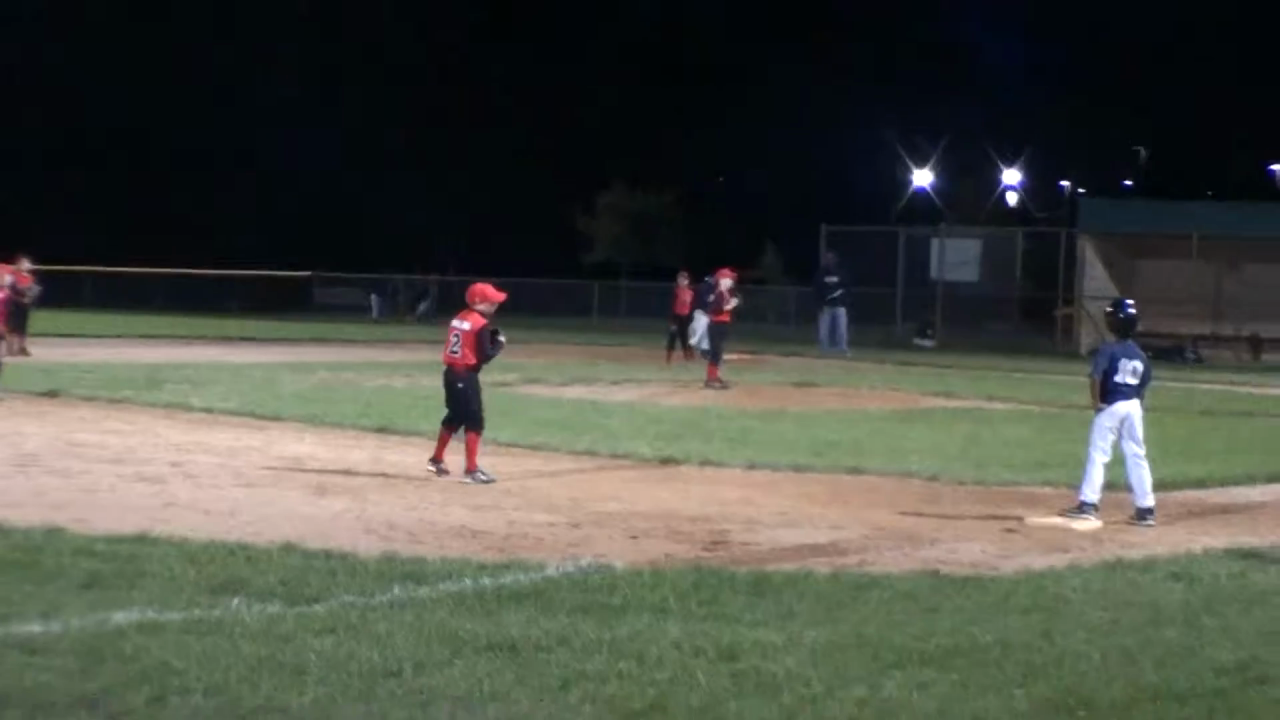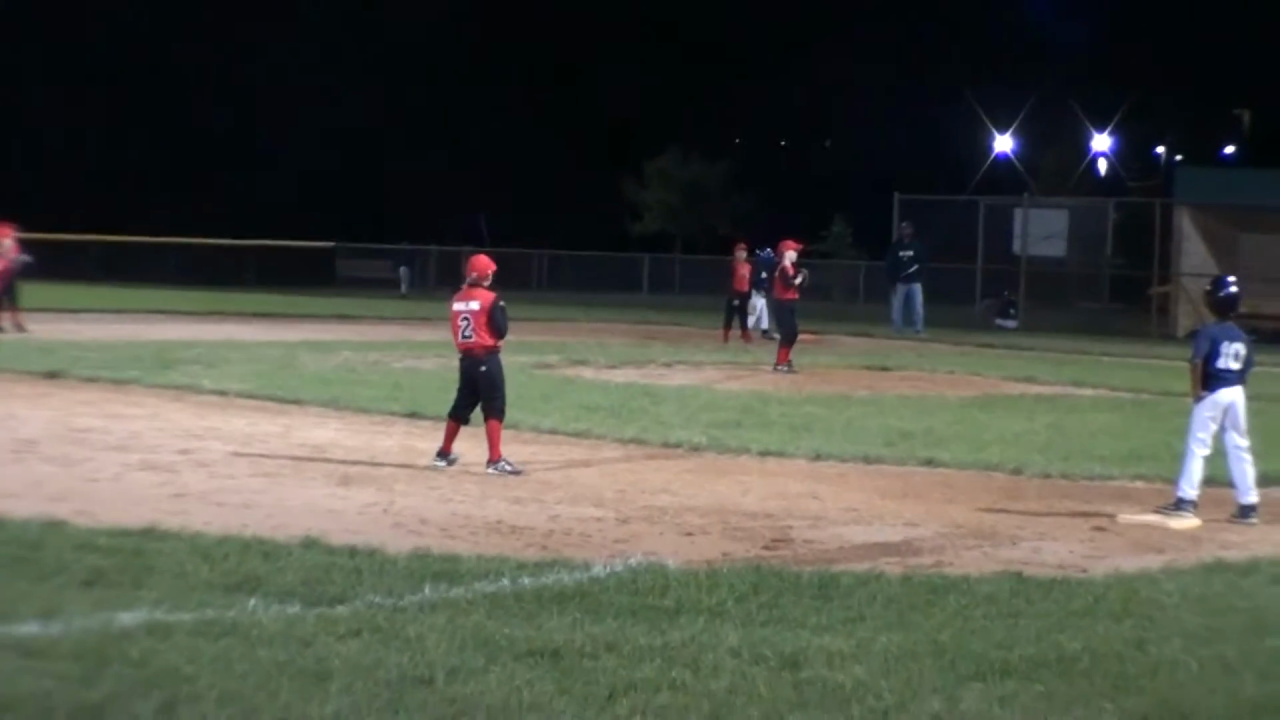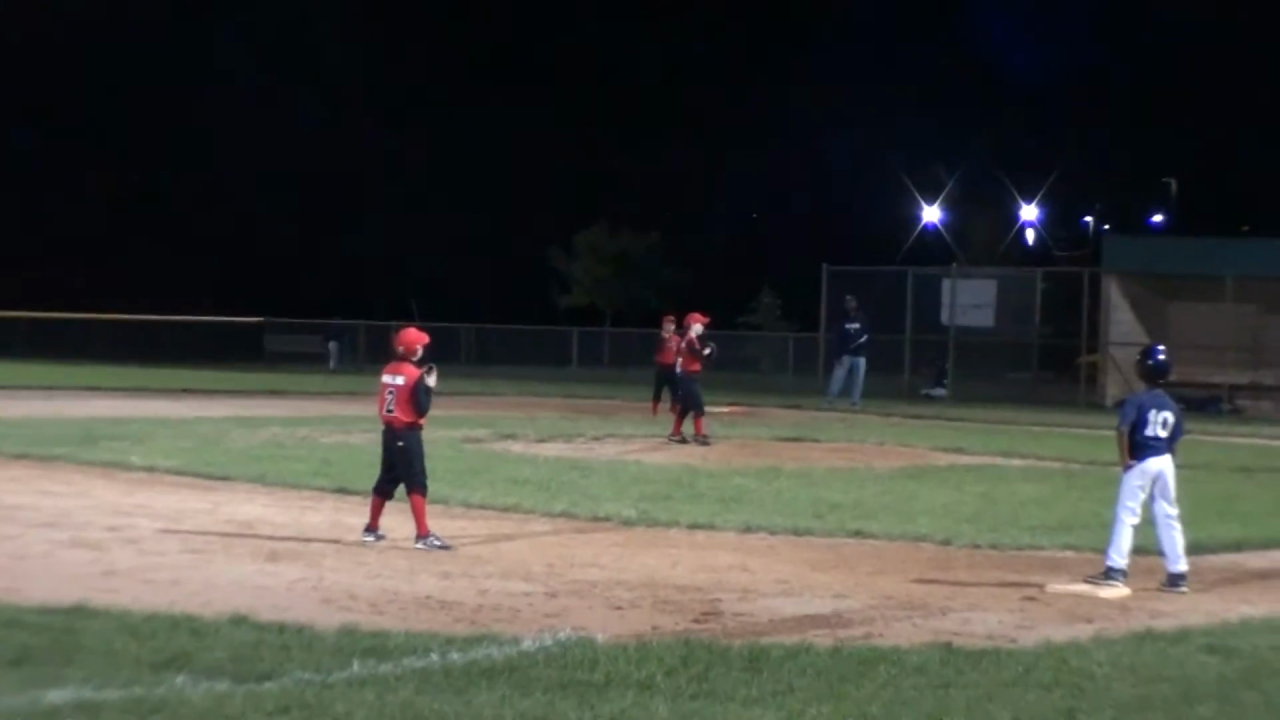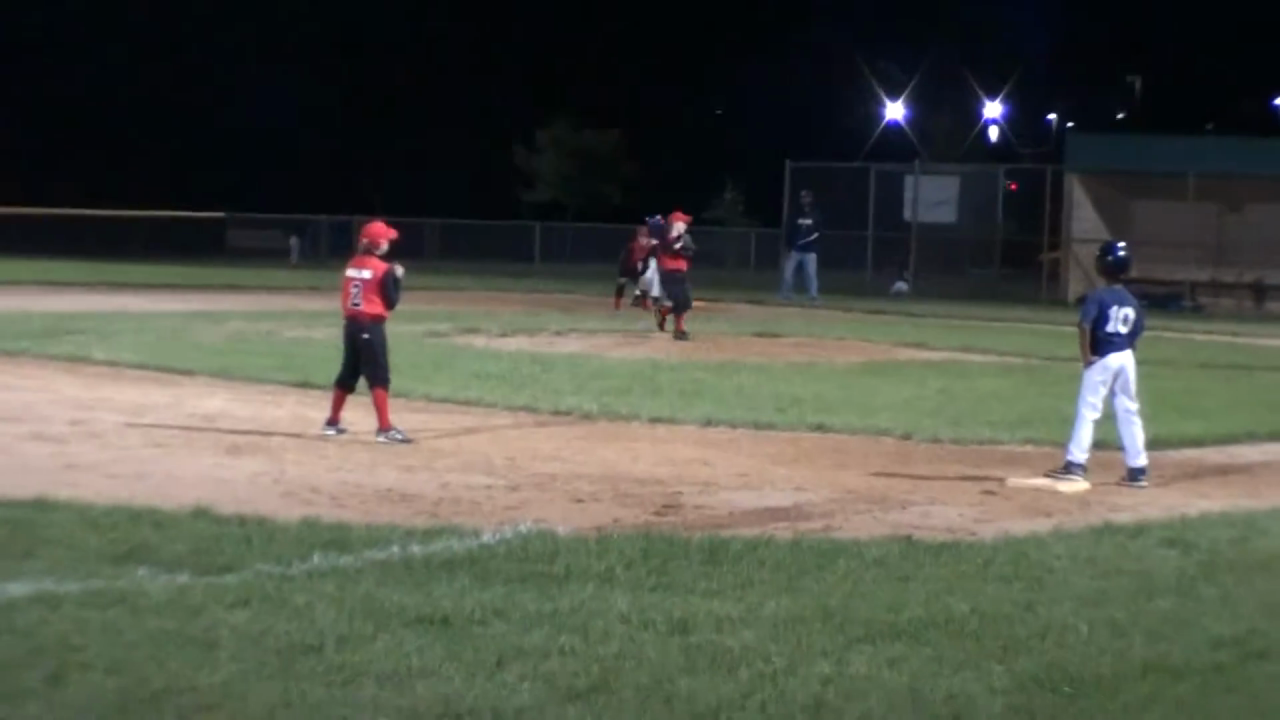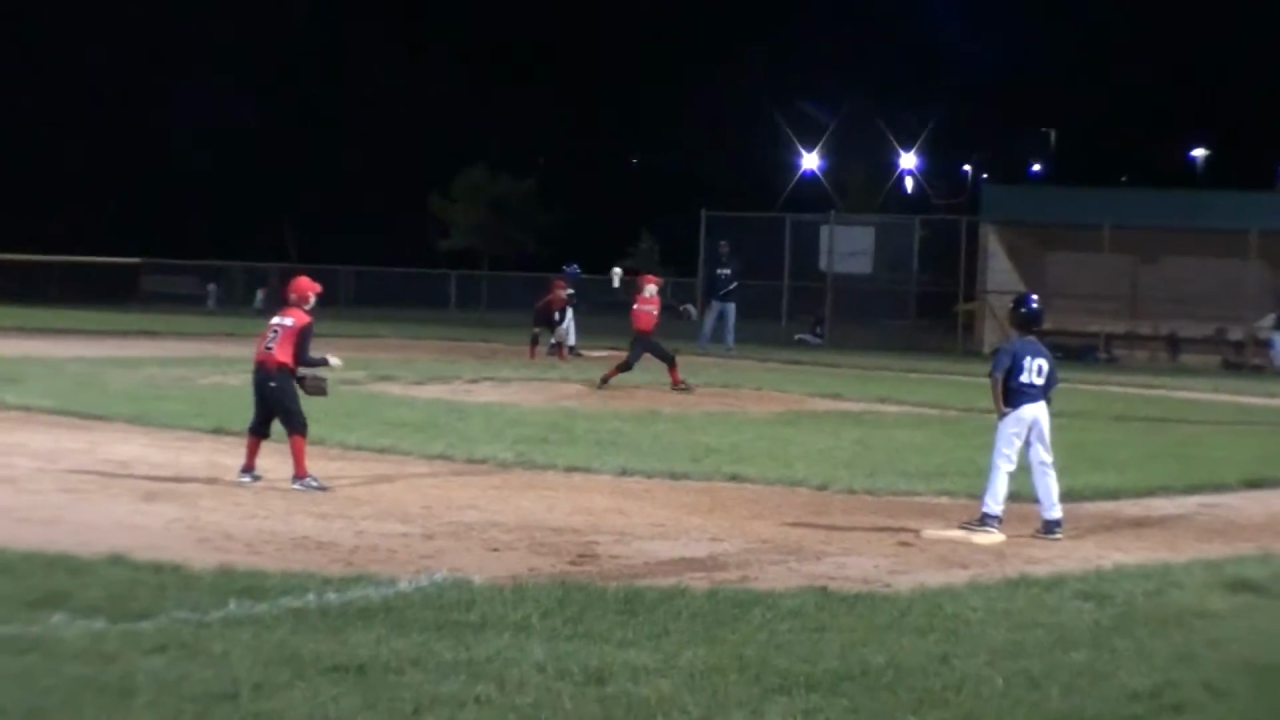
dt=0.7s
person 1, frame 1
left shoulder: (1108, 349)
right shoulder: (1140, 354)
left elbow: (1096, 376)
right elbow: (1143, 385)
left wrist: (1096, 402)
right wrist: (1134, 407)
left hip: (1111, 407)
right hip: (1133, 407)
left knee: (1098, 454)
right knee: (1137, 456)
left ankle: (1088, 504)
right ankle: (1146, 509)
person 1, frame 2
left shoulder: (1209, 331)
right shoulder: (1242, 337)
left elbow: (1196, 361)
right elbow: (1245, 371)
left wrist: (1197, 390)
right wrist: (1233, 390)
left hip: (1212, 395)
right hip: (1236, 394)
left knee: (1197, 447)
right knee: (1239, 449)
left ankle: (1186, 501)
right ankle: (1248, 505)
person 1, frame 3
left shoulder: (1136, 400)
right shoulder: (1172, 405)
left elbow: (1123, 430)
right elbow: (1174, 440)
left wrist: (1125, 459)
right wrist: (1163, 460)
left hip: (1141, 463)
right hip: (1165, 463)
left knee: (1127, 515)
right knee: (1169, 518)
left ankle: (1116, 570)
right ankle: (1178, 574)
person 1, frame 4
left shoulder: (1097, 296)
right shoulder: (1132, 301)
left elbow: (1085, 326)
right elbow: (1135, 335)
left wrist: (1086, 356)
right wrist: (1123, 354)
left hip: (1102, 359)
right hip: (1126, 358)
left knee: (1087, 411)
right knee: (1129, 413)
left ankle: (1076, 464)
right ankle: (1137, 469)
person 1, frame 5
left shoulder: (1010, 348)
right shoulder: (1044, 352)
left elbow: (997, 377)
right elbow: (1049, 387)
left wrist: (999, 406)
right wrist: (1039, 406)
left hip: (1016, 411)
right hip: (1039, 410)
left knee: (1002, 463)
right knee: (1043, 465)
left ankle: (991, 516)
right ankle: (1052, 521)
person 2, frame 1
left shoulder: (459, 318)
right shoulder: (481, 324)
right elbow: (484, 357)
right wrist: (499, 343)
left hip: (450, 373)
right hip: (466, 376)
left knee: (454, 417)
right knee: (474, 421)
left ankle: (437, 459)
right ankle: (472, 470)
person 2, frame 2
left shoulder: (457, 299)
right shoulder: (491, 299)
left elbow: (459, 329)
right elbow: (501, 332)
right wrist: (501, 309)
left hip: (466, 359)
right hip: (486, 359)
left knee: (461, 405)
right knee: (494, 408)
left ankle: (444, 453)
right ankle: (495, 460)
person 2, frame 3
left shoulder: (388, 370)
right shoulder: (415, 375)
right elbow: (421, 410)
right wrist: (429, 386)
left hip: (389, 432)
right hip: (407, 434)
left knee: (386, 480)
right knee: (416, 482)
left ankle: (371, 528)
right ankle: (423, 535)
person 2, frame 4
left shoulder: (352, 264)
right shoulder: (383, 269)
right elbow: (391, 303)
right wrist: (397, 279)
left hip: (351, 325)
right hip: (371, 327)
left knee: (348, 373)
right knee: (378, 377)
left ankle: (332, 422)
right ankle: (385, 428)
person 2, frame 5
left shoulder: (280, 316)
right shoulder: (305, 321)
right elbow: (300, 358)
left wrist: (297, 377)
right wrist: (326, 361)
left hip: (261, 372)
right hip: (278, 375)
left knee: (261, 421)
right knee: (296, 424)
left ankle: (248, 469)
right ankle: (301, 476)
